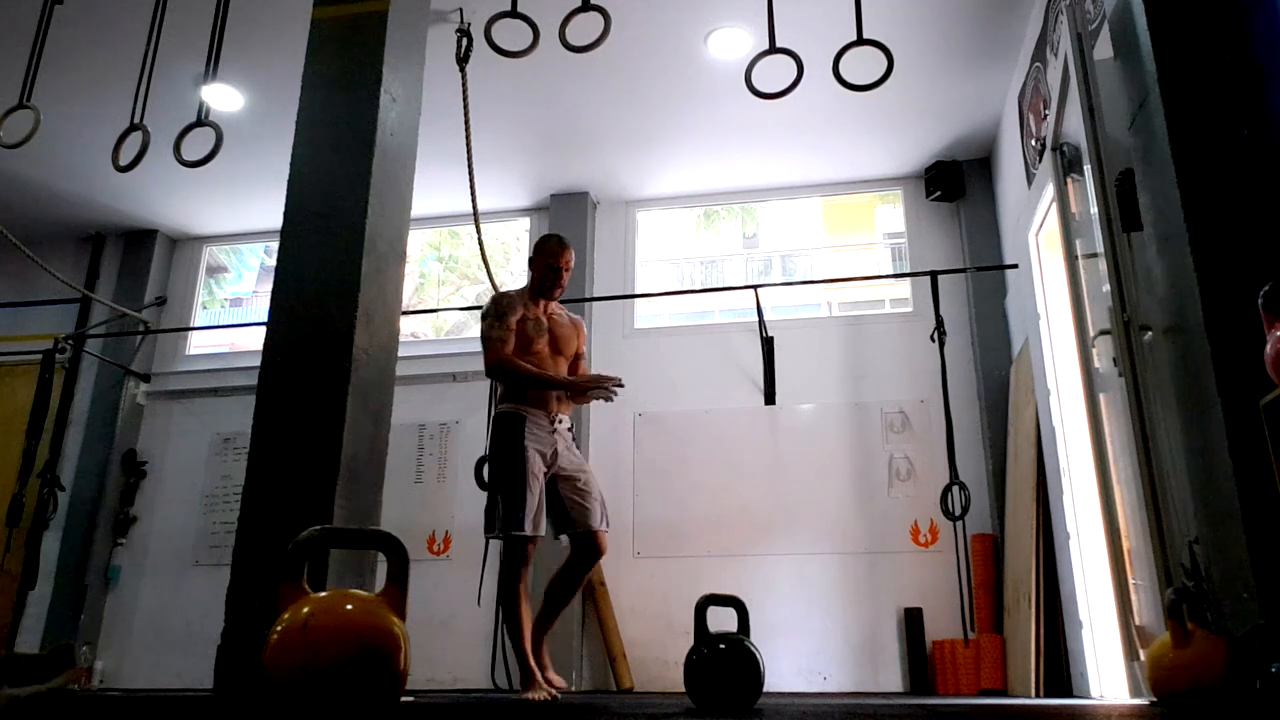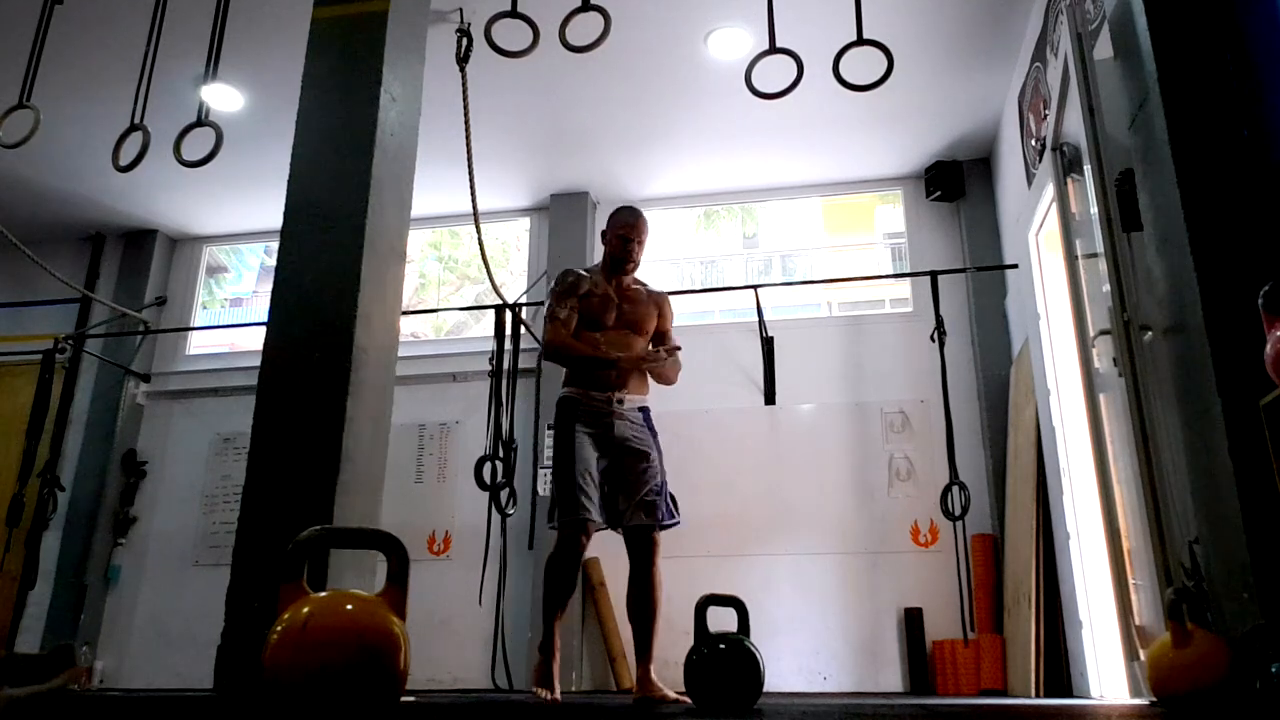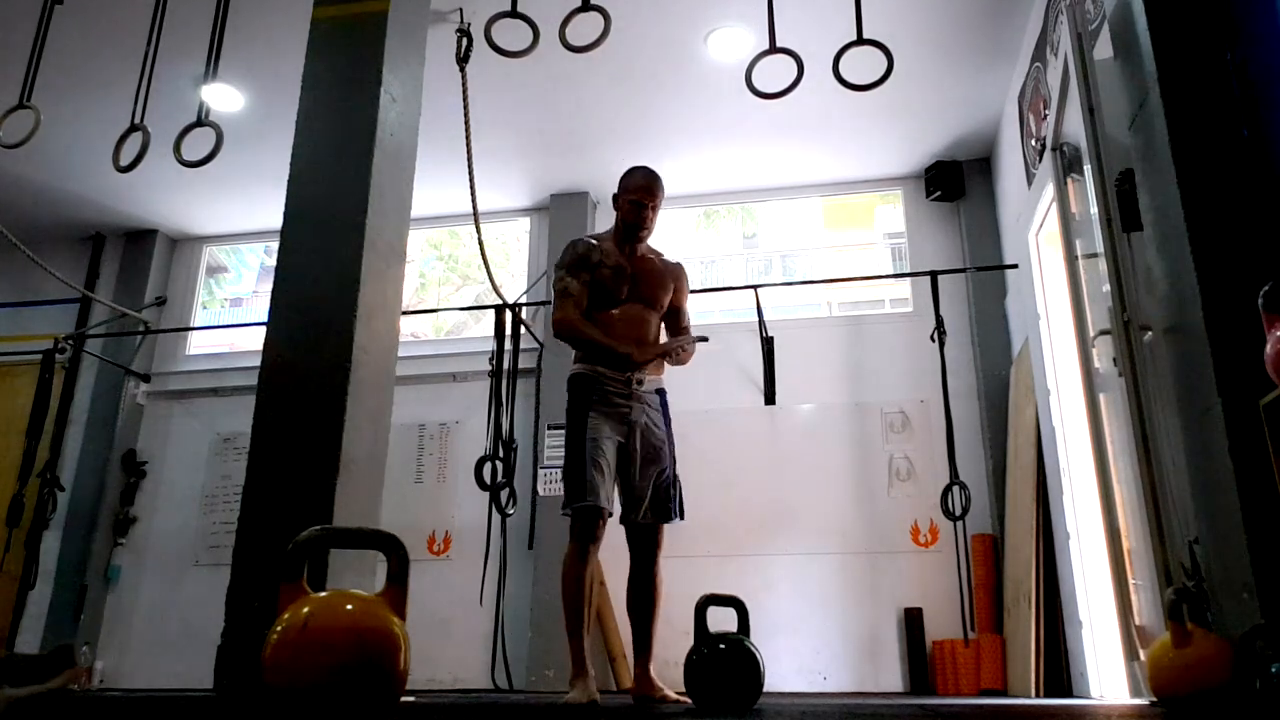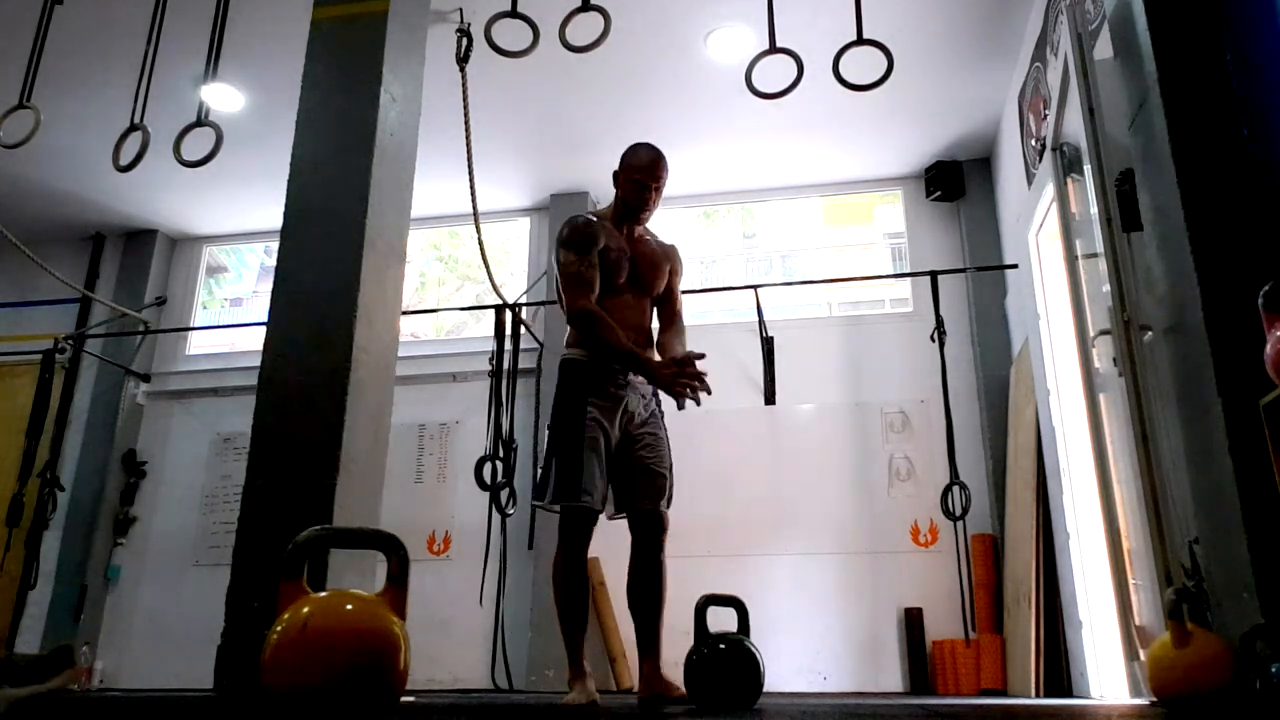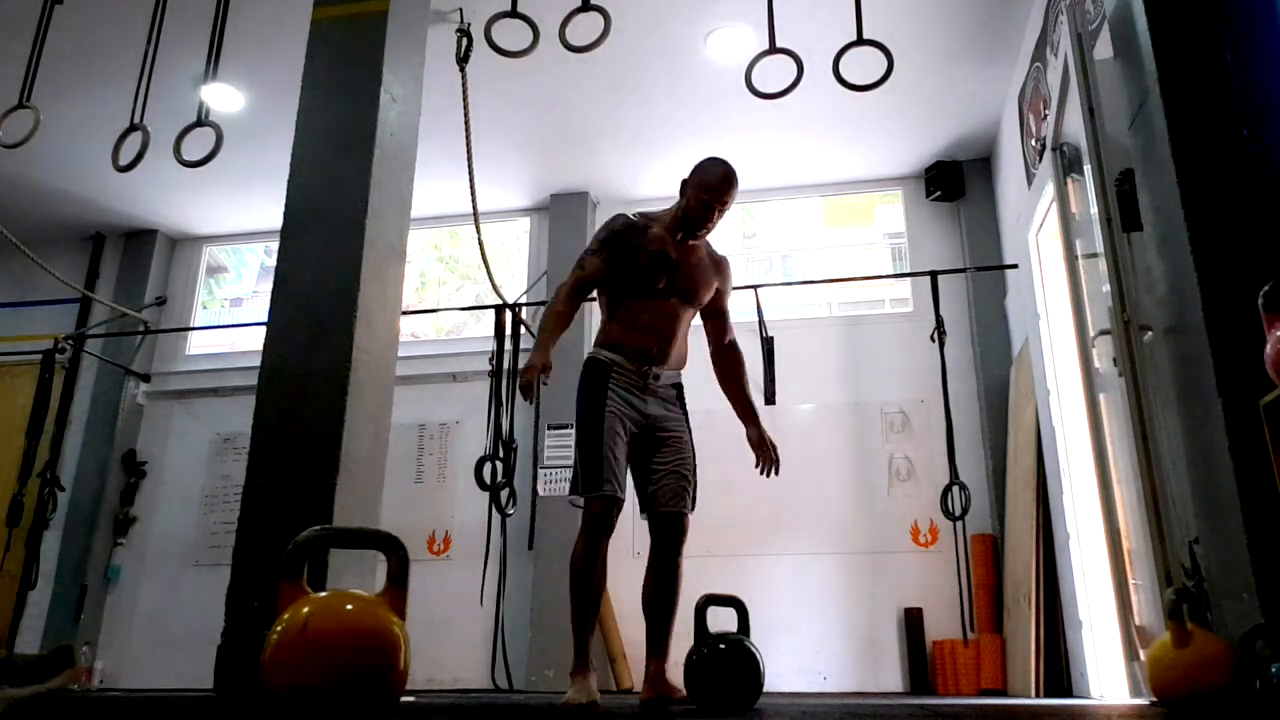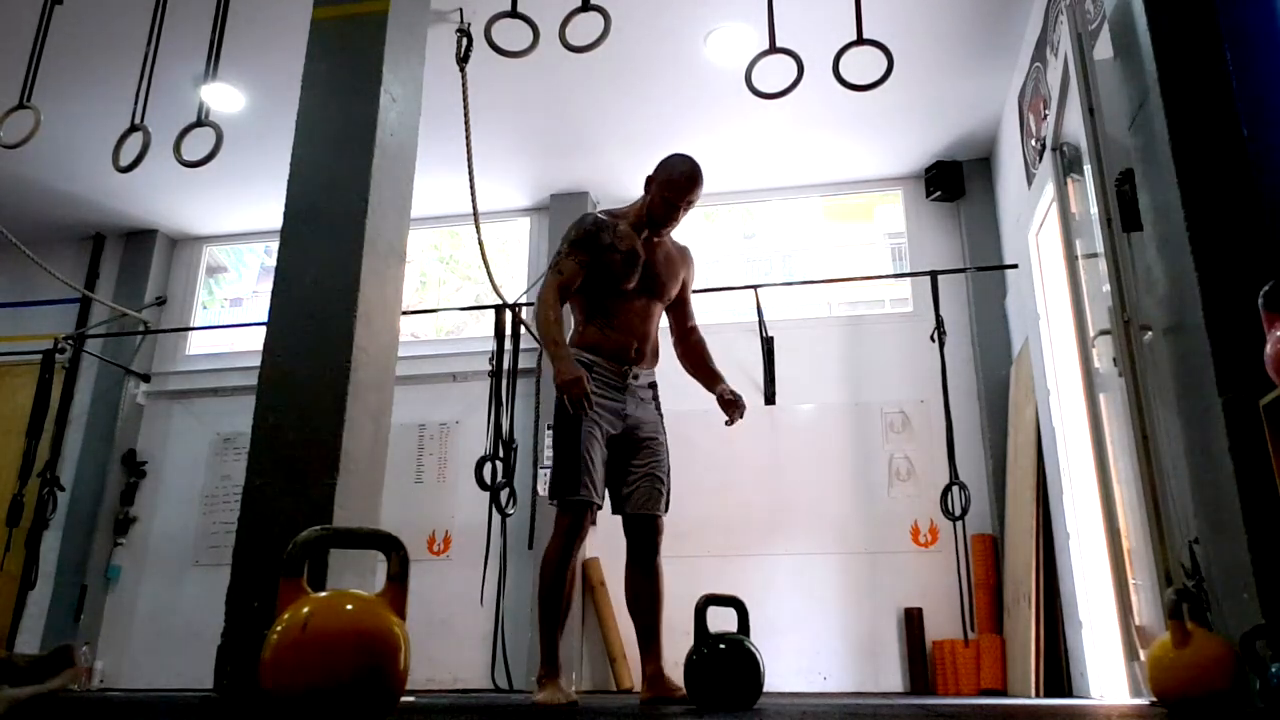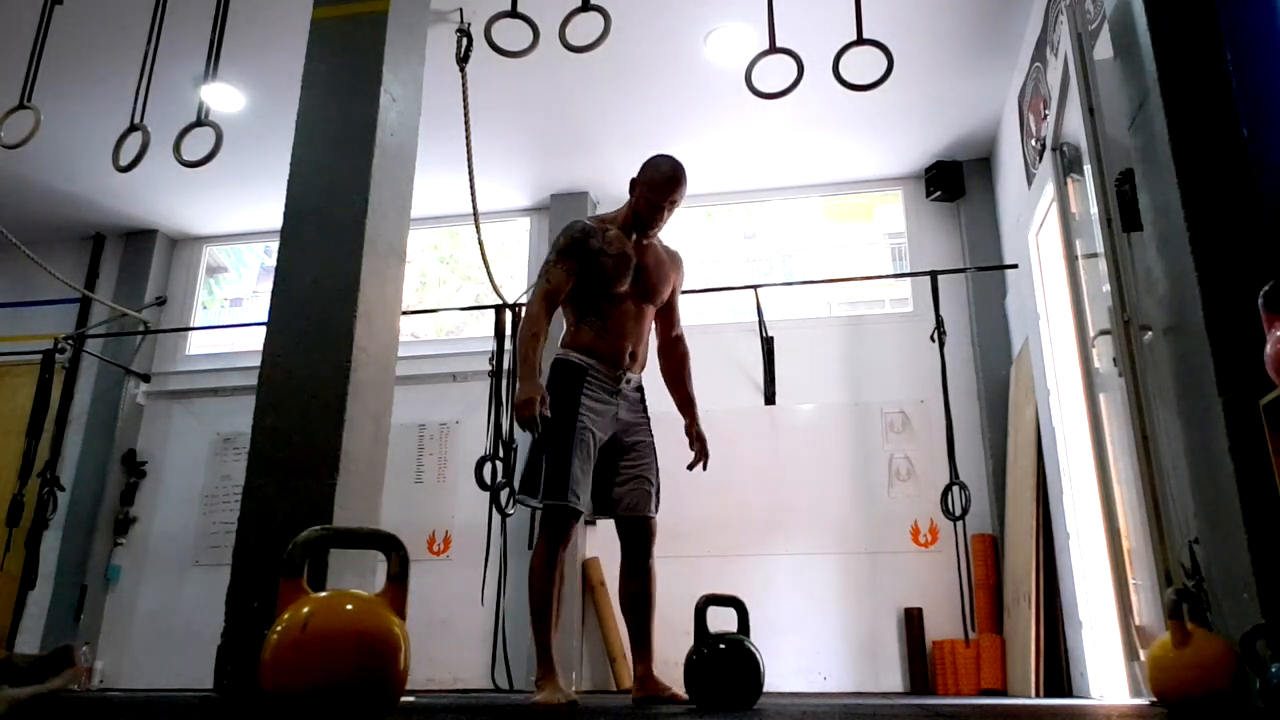
dt=0.5s
person 1, frame 1
left shoulder: (573, 324)
right shoulder: (506, 306)
right elbow: (497, 363)
left wrist: (590, 388)
right wrist: (566, 382)
left hip: (562, 434)
right hip: (520, 426)
left knee: (593, 543)
right knee: (520, 548)
left ankle: (537, 646)
right ankle: (528, 672)
person 1, frame 2
left shoulder: (655, 300)
right shoulder: (574, 284)
left elbow: (672, 373)
right elbow: (553, 344)
left wrist: (657, 359)
right wrist: (619, 358)
left hip: (635, 419)
right hip: (582, 412)
left knee: (646, 543)
right knee: (575, 530)
left ankle: (645, 675)
right ankle: (547, 655)
person 1, frame 3
left shoulder: (671, 271)
right shoulder: (584, 253)
left elbow: (685, 342)
right elbow: (564, 322)
left wrist: (676, 347)
right wrist: (631, 352)
left hip: (650, 400)
right hip: (596, 392)
left knee: (648, 541)
right knee: (588, 524)
left ankle: (644, 675)
right ankle: (580, 673)
person 1, frame 4
left shoulder: (665, 253)
right shoulder: (583, 232)
left elbow: (670, 321)
right elbow: (582, 311)
left wrist: (677, 362)
right wrist: (652, 366)
left hip: (642, 394)
right hip: (588, 383)
left knee: (652, 527)
right knee: (578, 524)
left ankle: (651, 672)
right ankle: (578, 674)
person 1, frame 5
left shoulder: (715, 267)
right shoulder: (628, 231)
left elbow: (724, 347)
right elbow: (572, 291)
left wrist: (752, 422)
right wrist: (541, 350)
left hip: (668, 394)
right hip: (612, 378)
left knee: (672, 529)
right knee: (601, 513)
left ankle: (656, 674)
right ankle: (581, 668)
person 1, frame 6
left shoulder: (680, 258)
right shoulder: (596, 230)
left elbow: (685, 332)
right elbow: (550, 297)
left wrist: (719, 385)
right wrist: (561, 359)
left hip: (643, 395)
right hip: (590, 383)
left knee: (647, 534)
right knee: (573, 522)
left ankle: (654, 675)
right ankle: (549, 674)
person 1, frame 7
left shoulder: (669, 262)
right shoulder: (585, 236)
left elbow: (672, 342)
right elbow: (540, 306)
left wrist: (690, 416)
right wrist: (529, 377)
left hip: (632, 398)
right hip: (579, 383)
left knee: (641, 535)
right knee: (559, 524)
left ankle: (644, 674)
right ankle: (546, 675)
